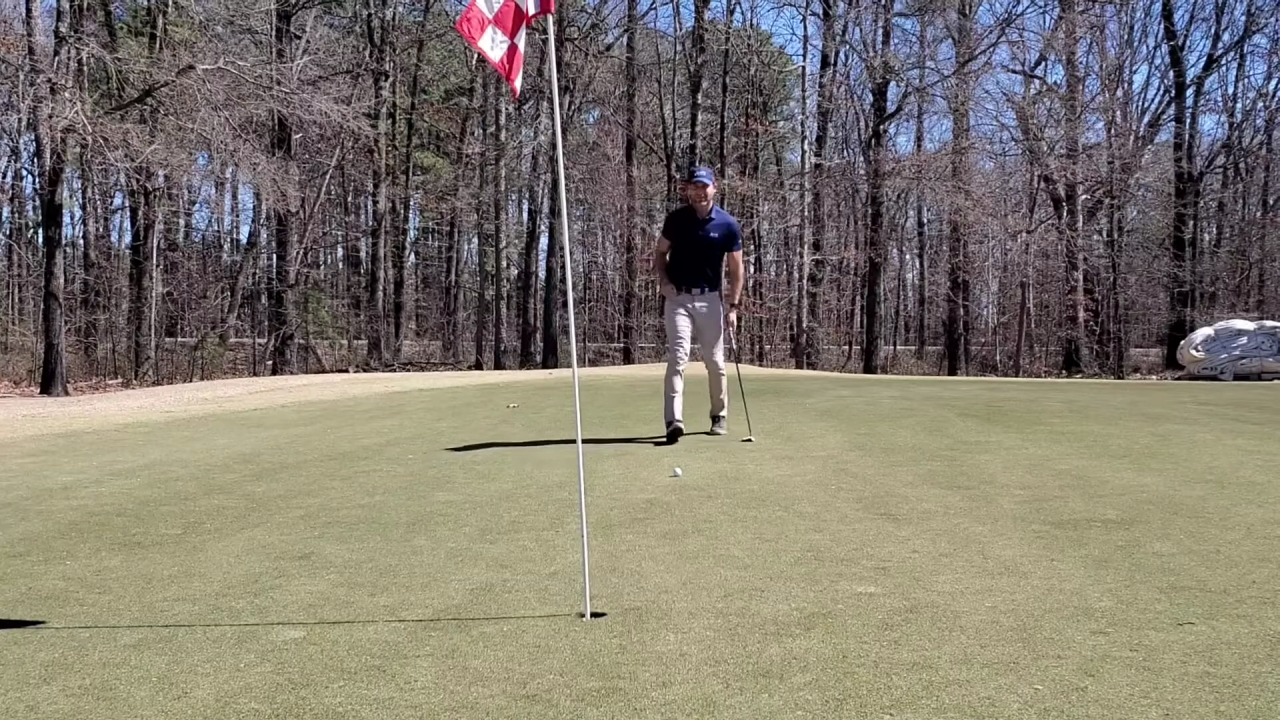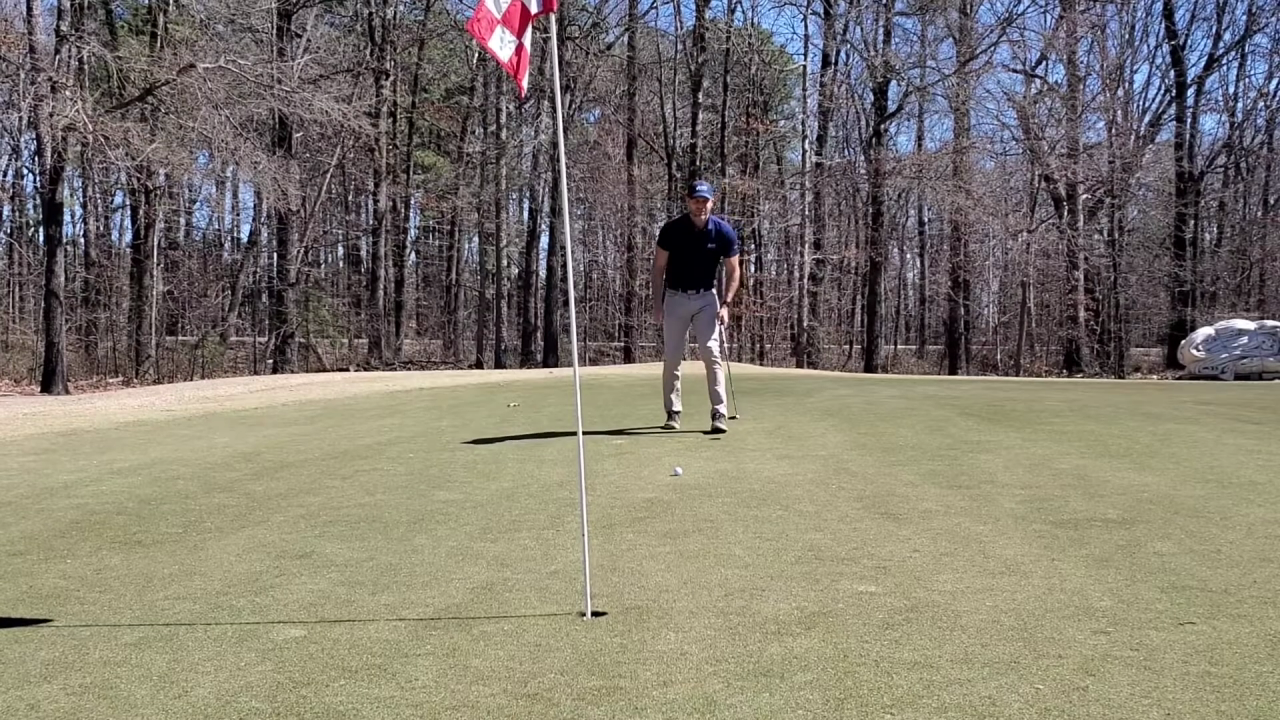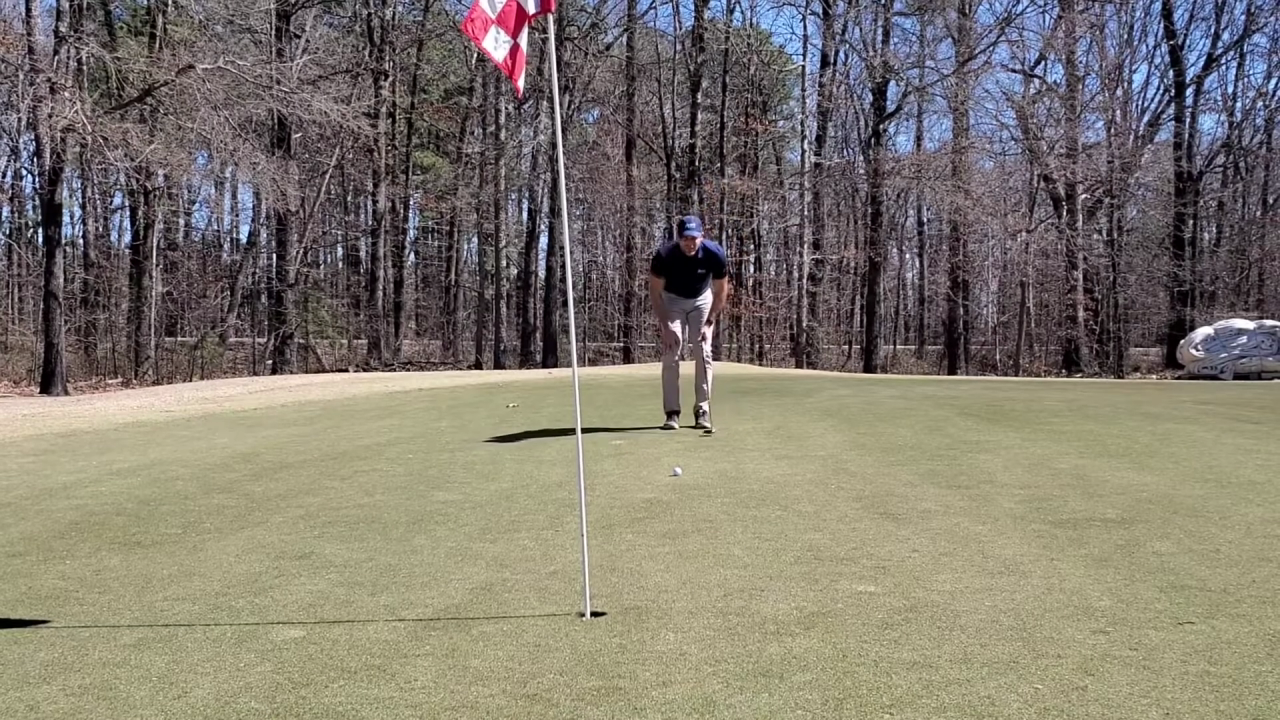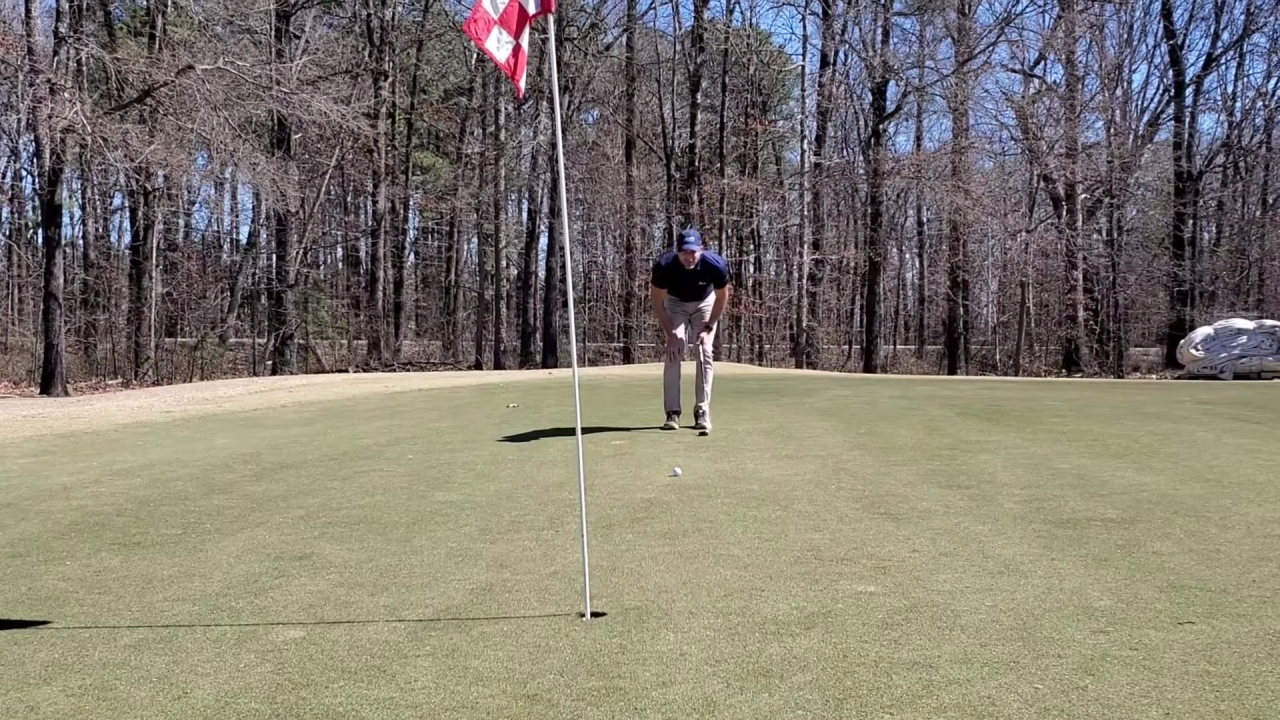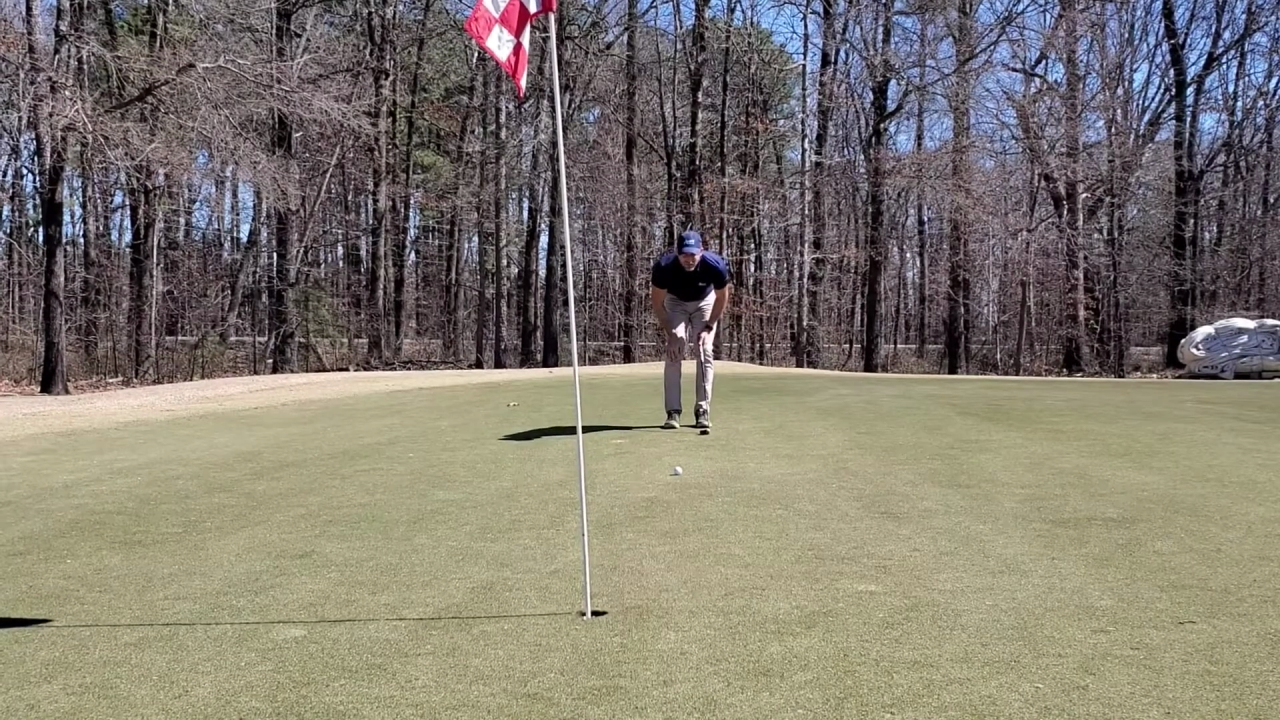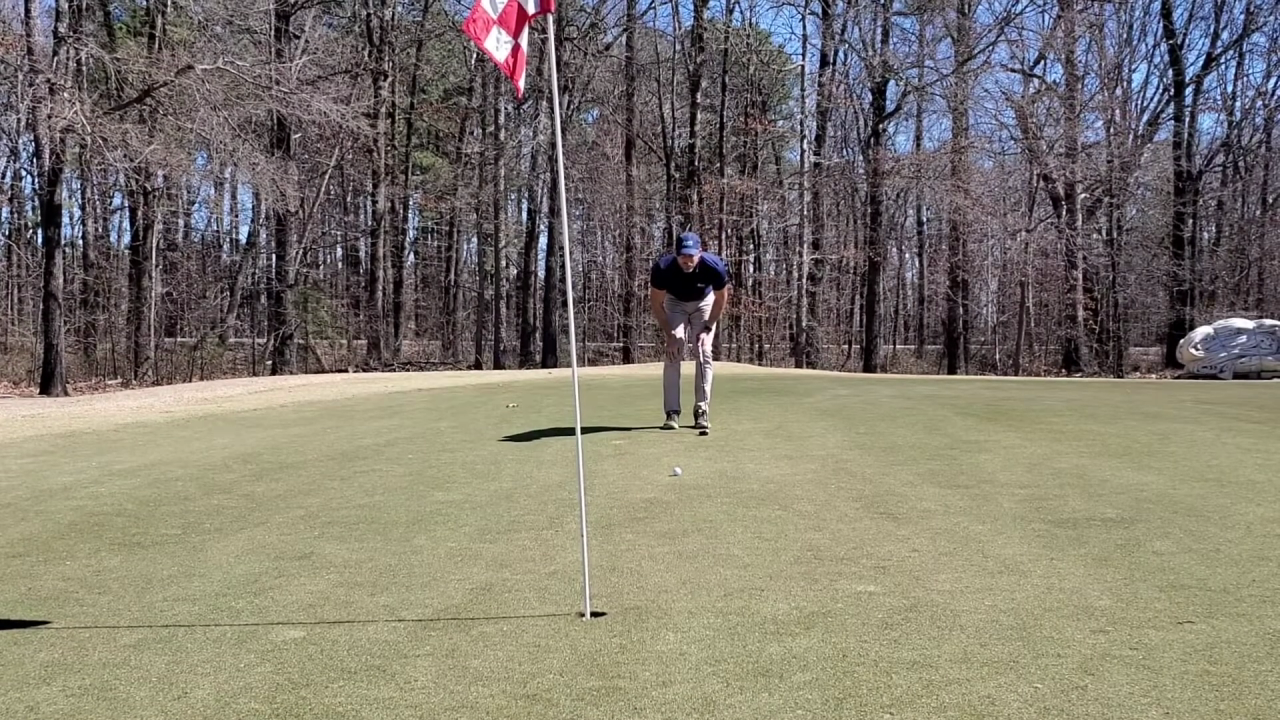
dt=0.5s
person 1, frame 1
left shoulder: (728, 224)
right shoulder: (675, 219)
left elbow: (736, 268)
right elbow: (660, 253)
left wrist: (733, 306)
right wrist: (664, 280)
left hip: (710, 299)
right hip: (678, 299)
left knee: (715, 362)
right knee: (678, 358)
left ankle: (719, 415)
right ankle: (674, 421)
person 1, frame 2
left shoulder: (724, 231)
right shoulder: (671, 229)
left elbow: (733, 271)
right elbow: (658, 267)
left wrist: (726, 304)
right wrist: (657, 303)
left hip: (706, 297)
right hip: (675, 298)
left knee: (712, 353)
right knee: (672, 358)
left ankle: (719, 413)
right ankle: (672, 411)
person 1, frame 3
left shoulder: (715, 254)
right shoulder: (663, 255)
left elbow: (721, 291)
right elbow: (655, 292)
left wrist: (709, 323)
right wrist: (665, 326)
left hip: (702, 298)
right hip: (672, 300)
left knee: (704, 352)
right knee: (671, 353)
left ankle: (702, 410)
right ankle: (672, 412)
person 1, frame 4
left shoulder: (715, 265)
right shoulder: (663, 266)
left elbow: (722, 297)
right elbow: (657, 302)
left wrist: (708, 328)
right wrist: (670, 334)
left hip: (705, 302)
right hip: (675, 303)
left knee: (705, 353)
right knee: (673, 352)
left ankle: (702, 411)
right ankle: (672, 412)
person 1, frame 5
left shoulder: (715, 265)
right shoulder: (663, 267)
left elbow: (722, 297)
right elbow: (657, 302)
left wrist: (709, 327)
right wrist: (670, 333)
left hip: (705, 301)
right hip: (675, 302)
left knee: (705, 351)
right knee: (673, 351)
left ankle: (703, 410)
right ankle: (673, 411)
person 1, frame 6
left shoulder: (714, 267)
right shoulder: (662, 268)
left elbow: (721, 298)
right elbow: (656, 303)
left wrist: (708, 328)
right wrist: (669, 334)
left hip: (704, 302)
right hip: (675, 303)
left knee: (704, 352)
right knee: (673, 352)
left ankle: (702, 411)
right ankle: (672, 412)
